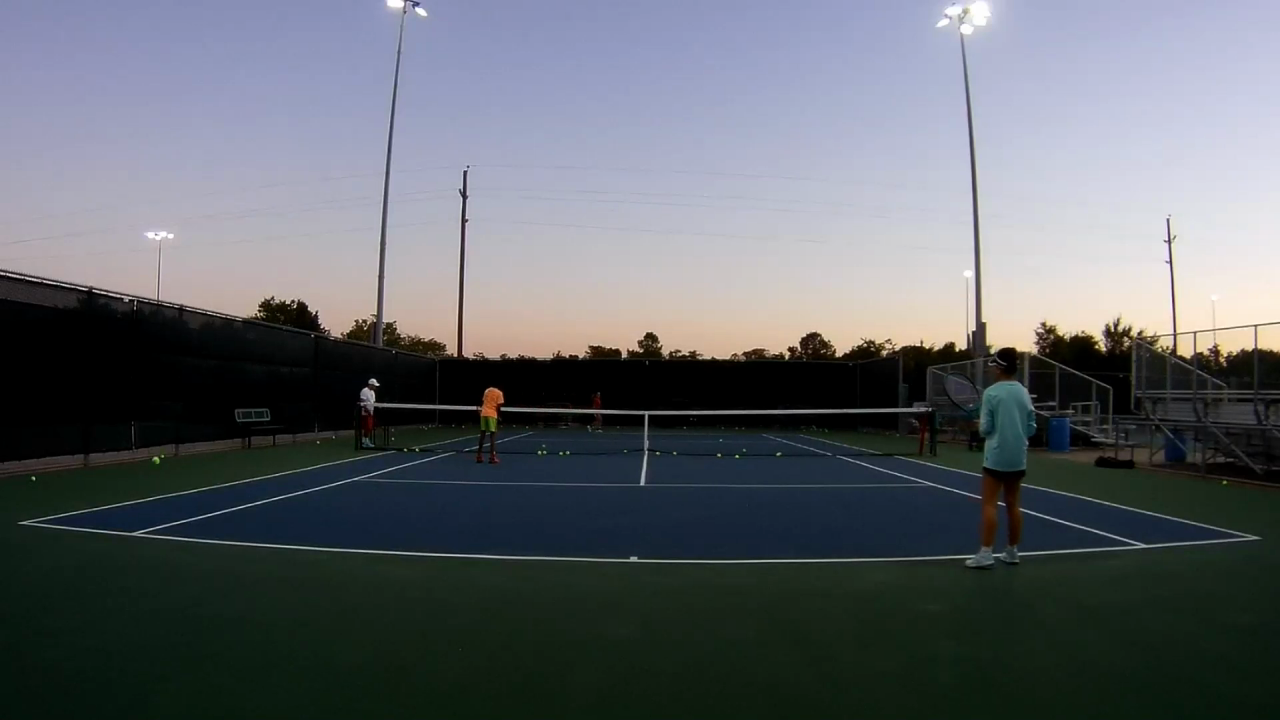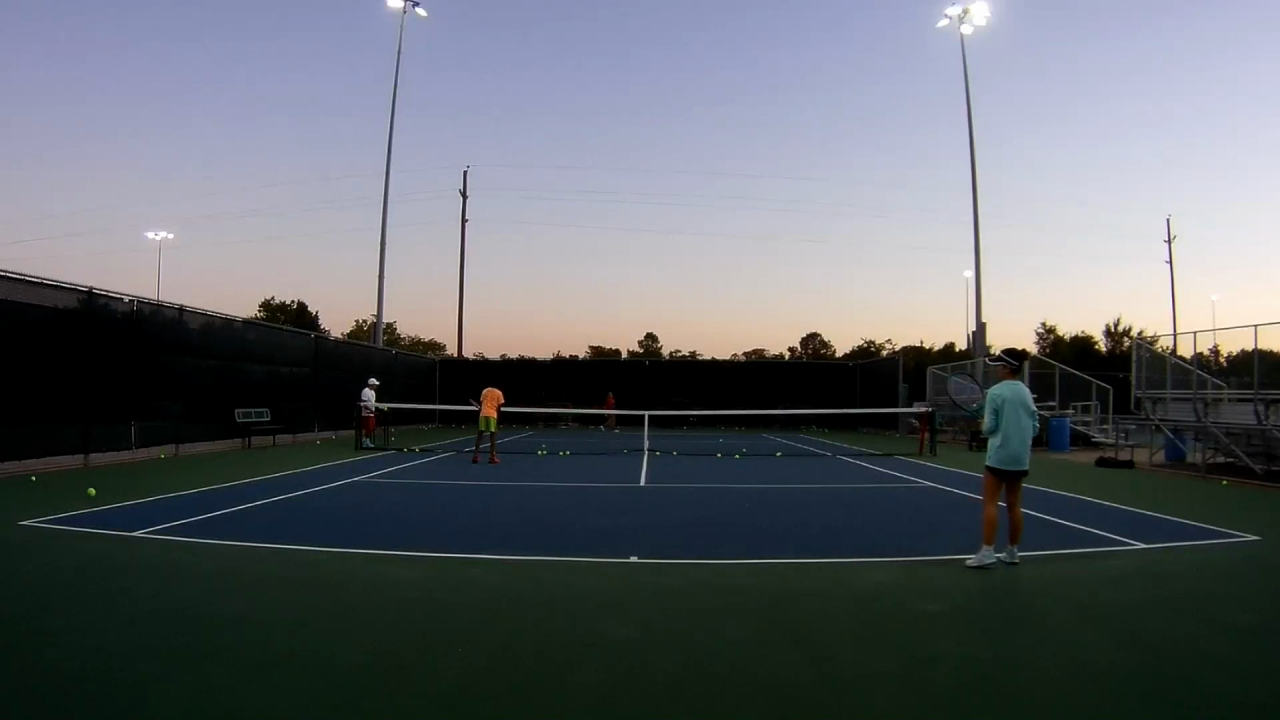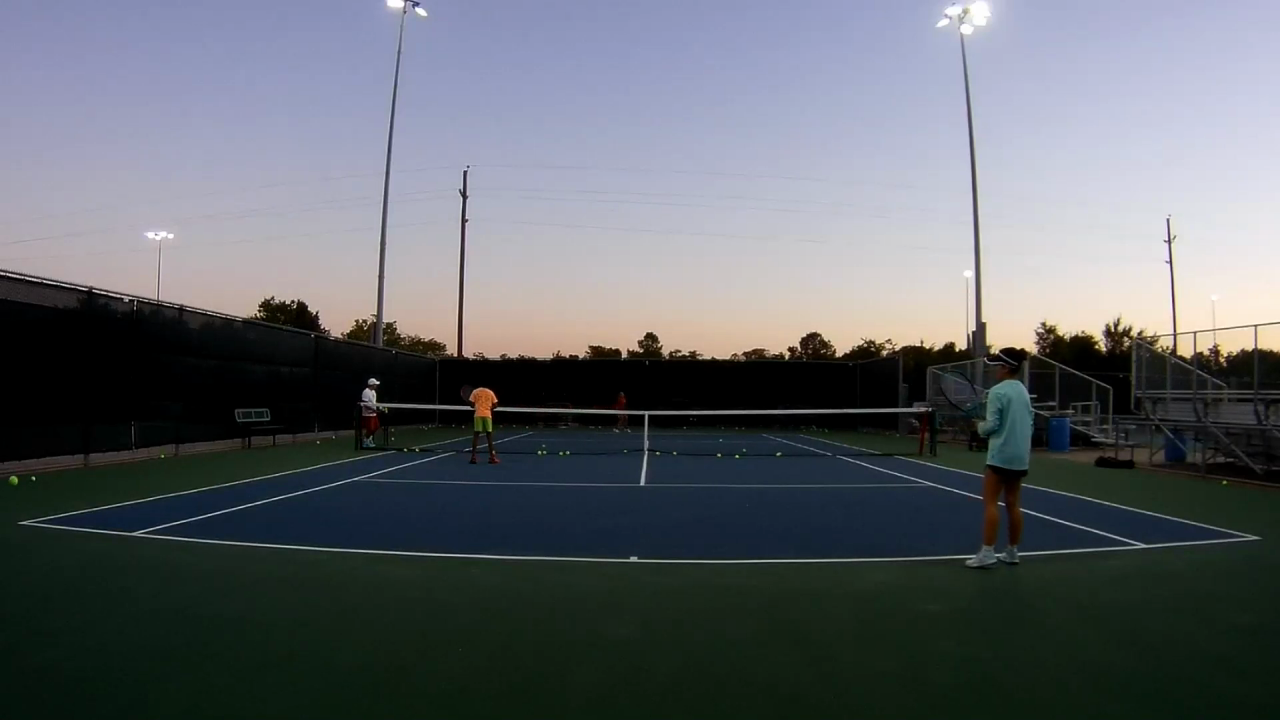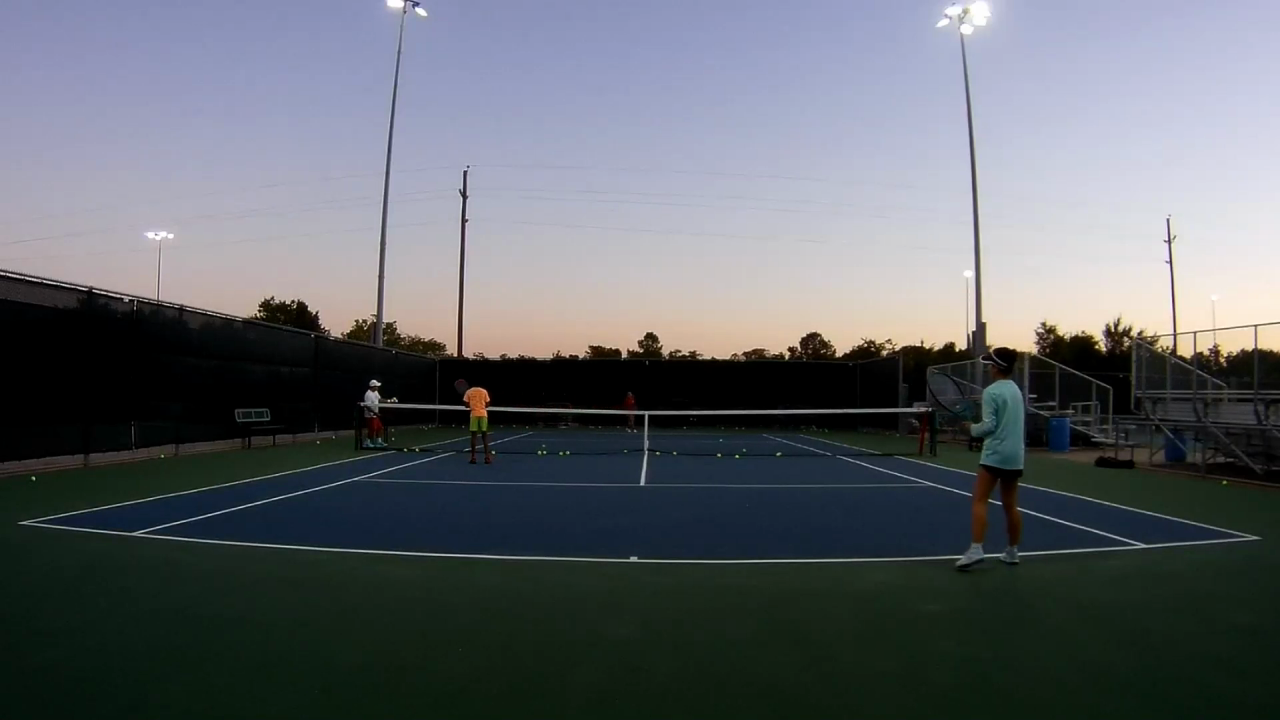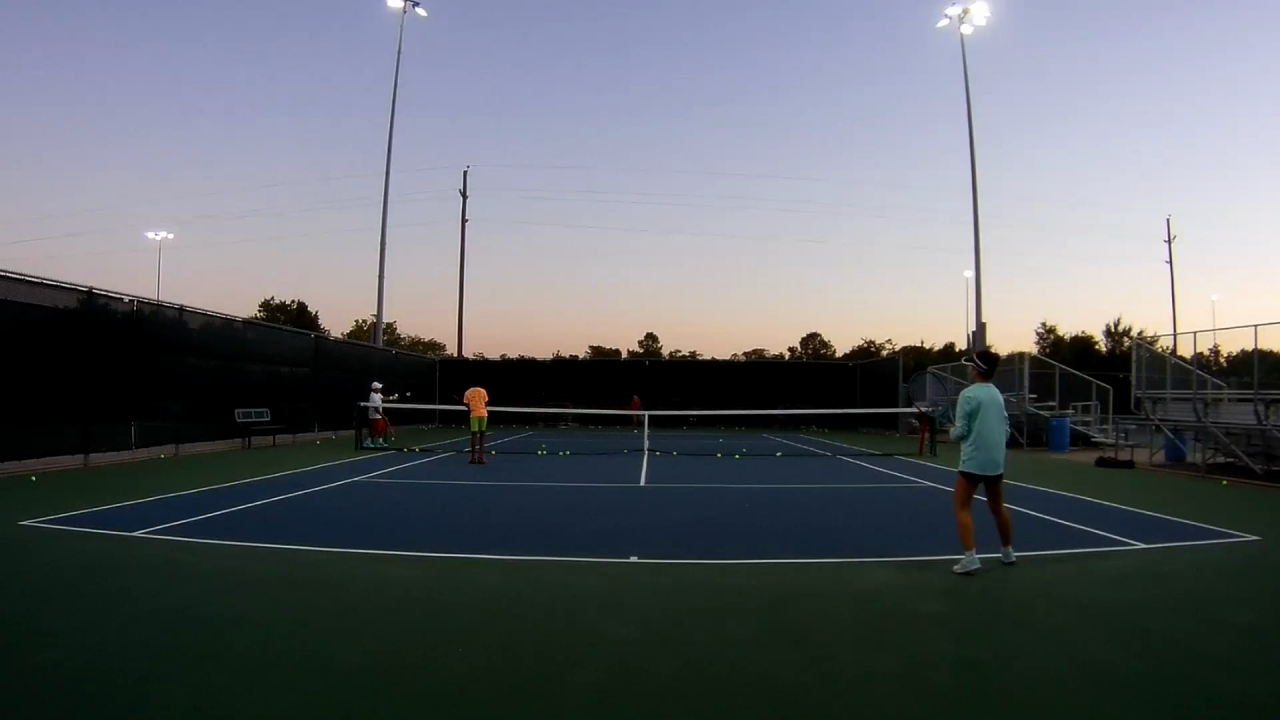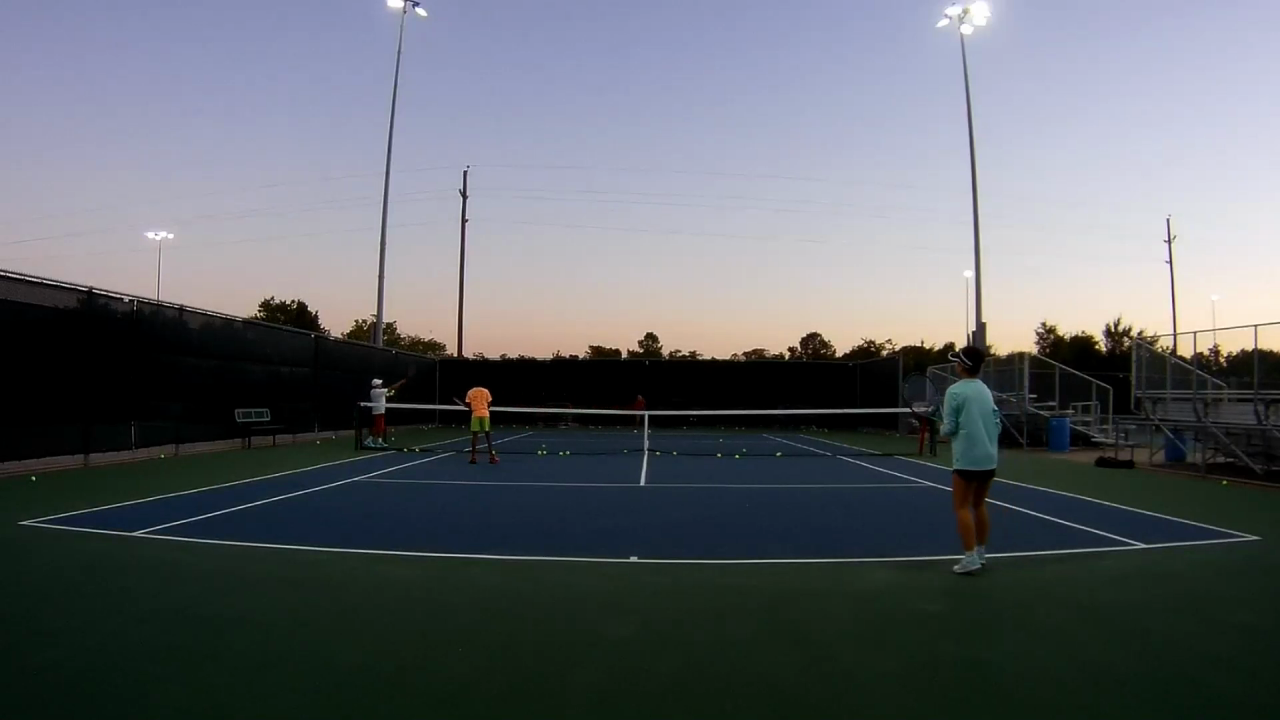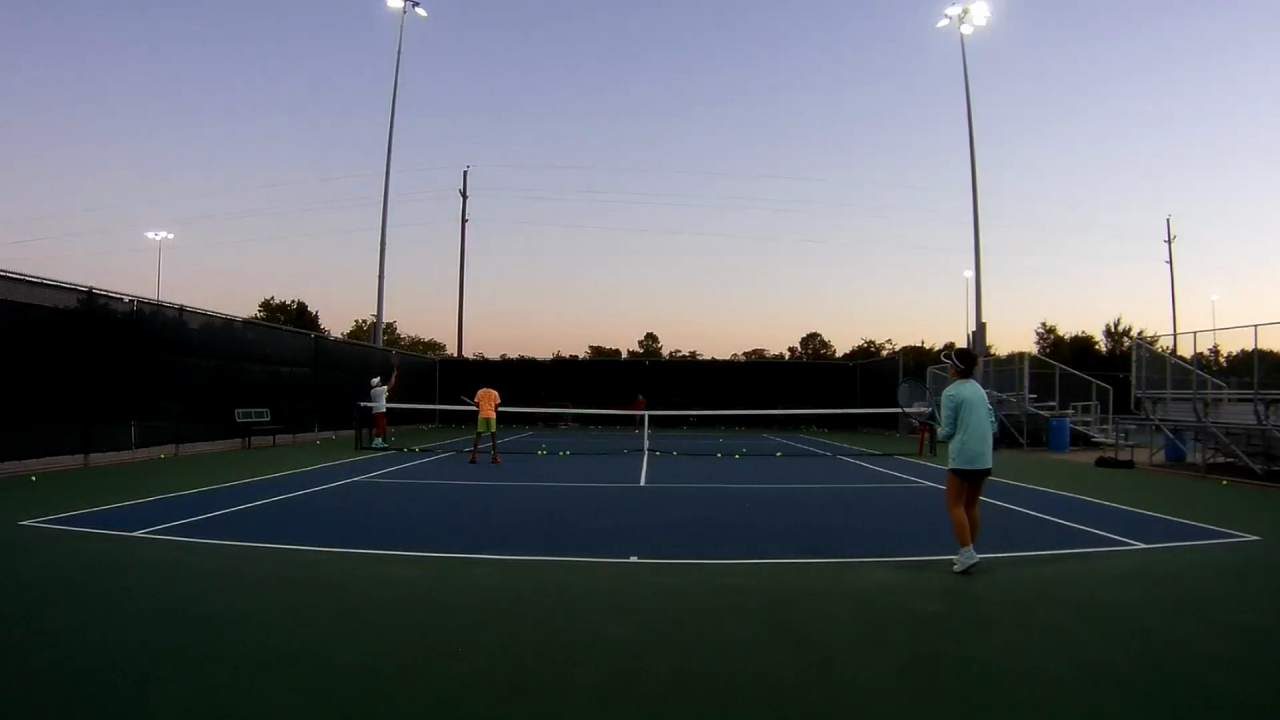
dt=0.3s
person 1, frame 1
left shoulder: (991, 393)
right shoulder: (1024, 393)
left elbow: (985, 427)
right elbow: (1032, 427)
left wrist: (979, 426)
left hip: (996, 456)
right hip: (1018, 457)
left knee: (989, 505)
right knee: (1013, 505)
left ankle: (985, 553)
right ankle: (1012, 551)
person 1, frame 2
left shoulder: (996, 392)
right shoulder: (1026, 393)
left elbow: (989, 426)
right elbow: (1035, 427)
left wrist: (982, 426)
left hip: (999, 455)
right hip: (1021, 456)
left knee: (990, 503)
right knee: (1014, 504)
left ankle: (987, 552)
right ankle: (1012, 551)
person 1, frame 3
left shoulder: (998, 391)
right shoulder: (1023, 391)
left elbow: (992, 425)
right elbow: (1029, 425)
left wrist: (980, 427)
left hip: (1001, 455)
right hip: (1020, 456)
left knee: (991, 503)
right knee: (1013, 504)
left ankle: (987, 552)
right ankle: (1012, 551)
person 1, frame 4
left shoulder: (992, 391)
right shoulder: (1016, 390)
left elbow: (988, 426)
left wrist: (972, 428)
left hip: (995, 454)
right hip: (1015, 455)
left knee: (979, 502)
right knee: (1010, 504)
left ankle: (975, 549)
right ankle: (1013, 551)
person 1, frame 5
left shoulder: (968, 395)
right shoulder: (997, 395)
left elbow: (960, 431)
right elbow: (1006, 430)
left wrist: (952, 432)
left hip: (973, 461)
right hip: (995, 461)
left knee: (962, 508)
right knee: (998, 508)
left ankle: (970, 558)
right ankle: (1007, 551)
person 1, frame 6
left shoulder: (955, 391)
right shoulder: (985, 390)
left elbow: (949, 428)
right elbow: (997, 424)
left wrist: (942, 429)
left hip: (967, 457)
right hip: (988, 457)
left knee: (962, 507)
right knee: (979, 505)
left ankle: (970, 558)
right ankle: (980, 551)
person 1, frame 7
left shoulder: (951, 393)
right shoulder: (979, 390)
left elbow: (947, 431)
right elbow: (992, 424)
left wrist: (939, 433)
left hip: (962, 456)
right hip: (983, 457)
left knee: (955, 506)
right knee: (972, 505)
left ankle: (968, 552)
right ankle: (967, 553)
